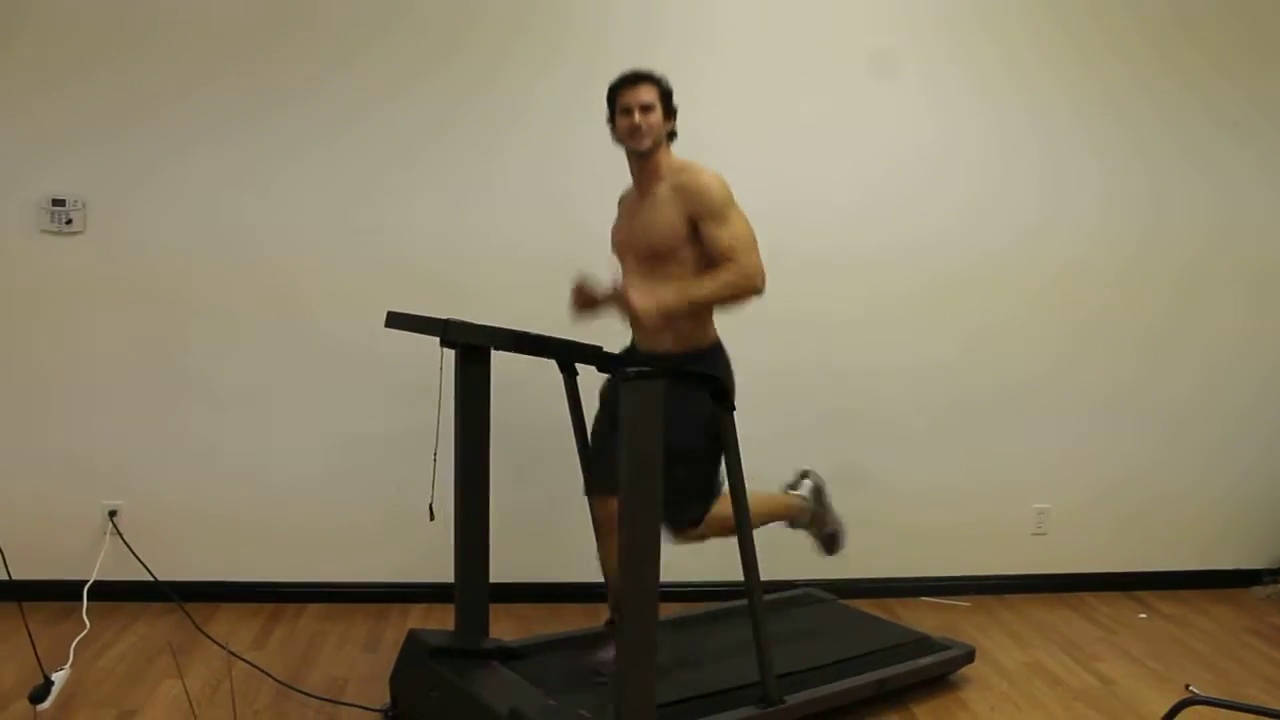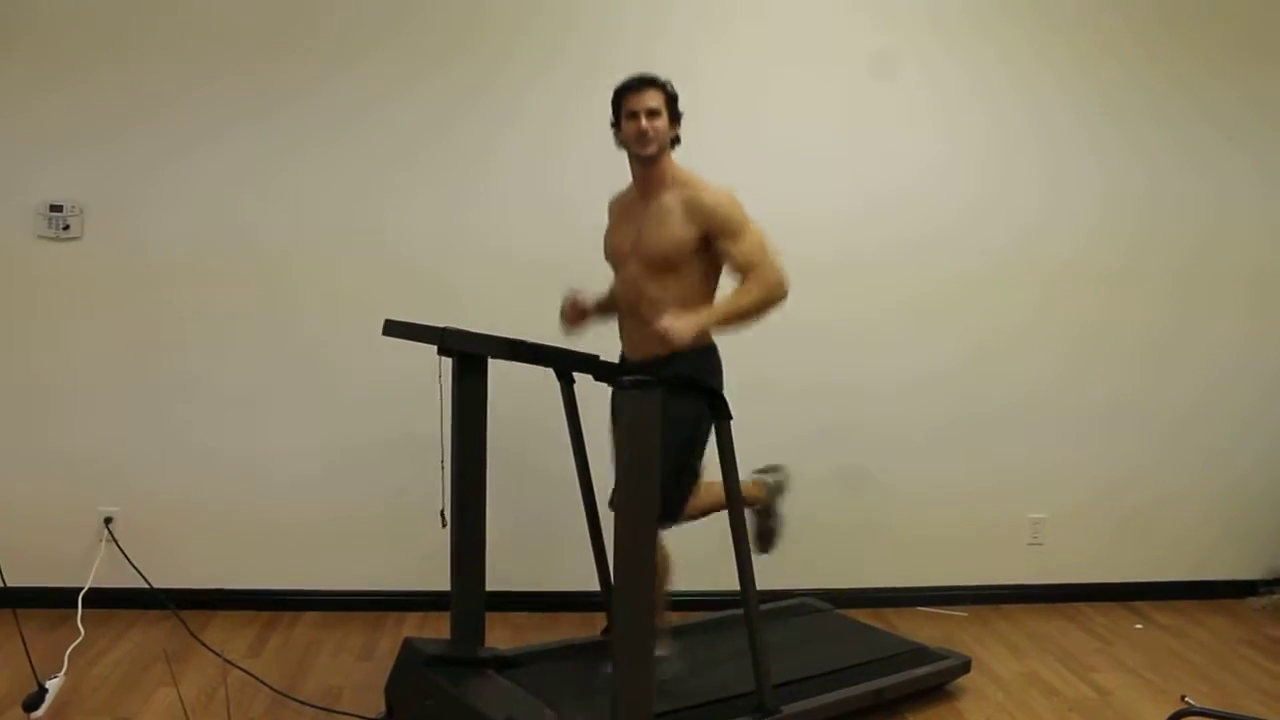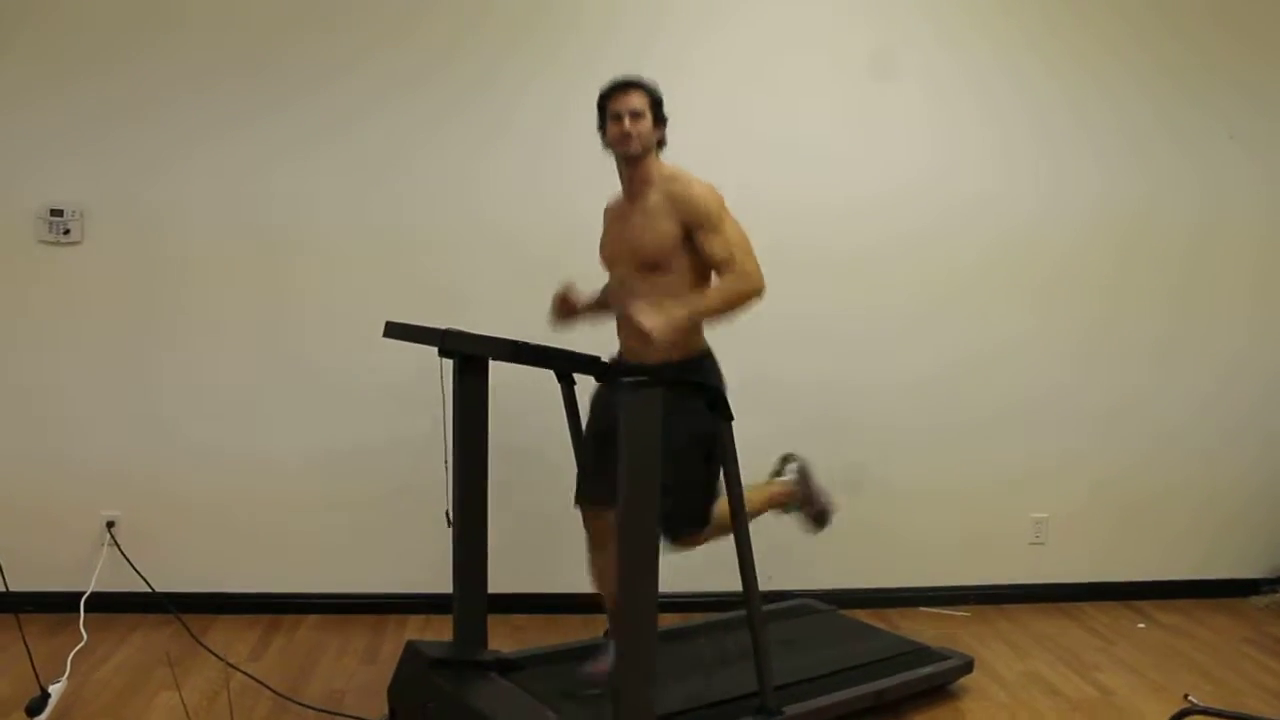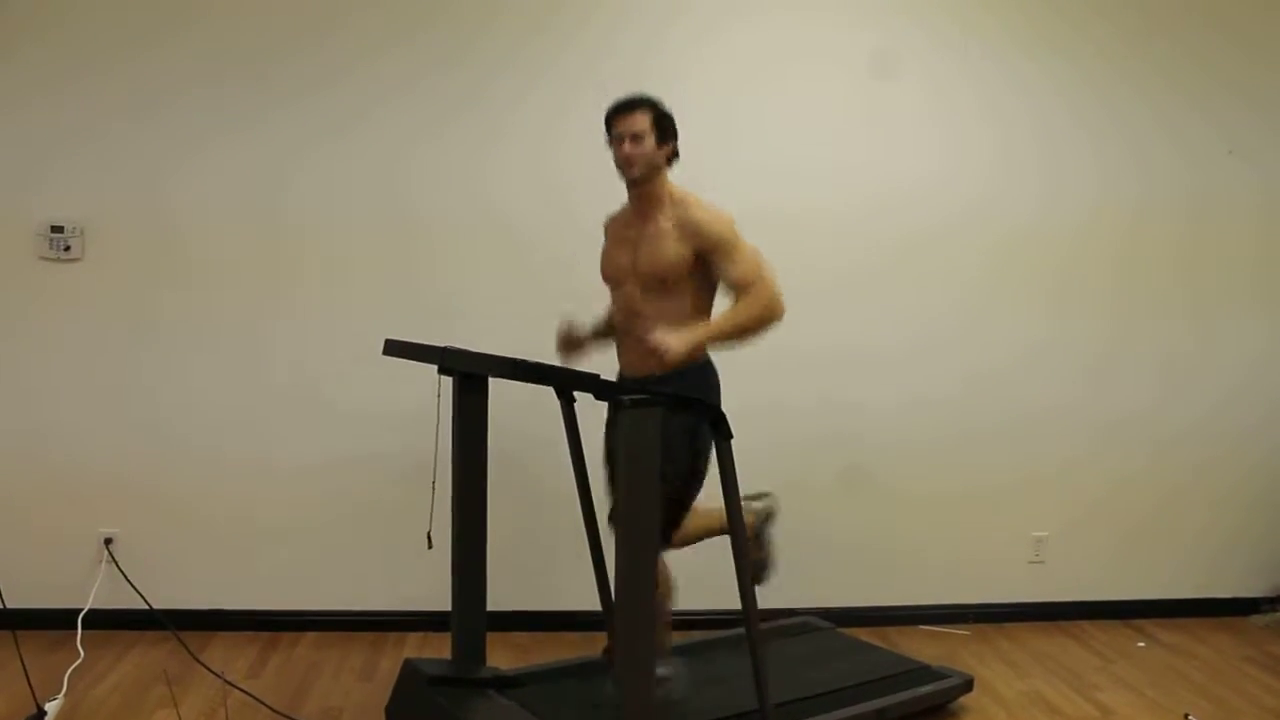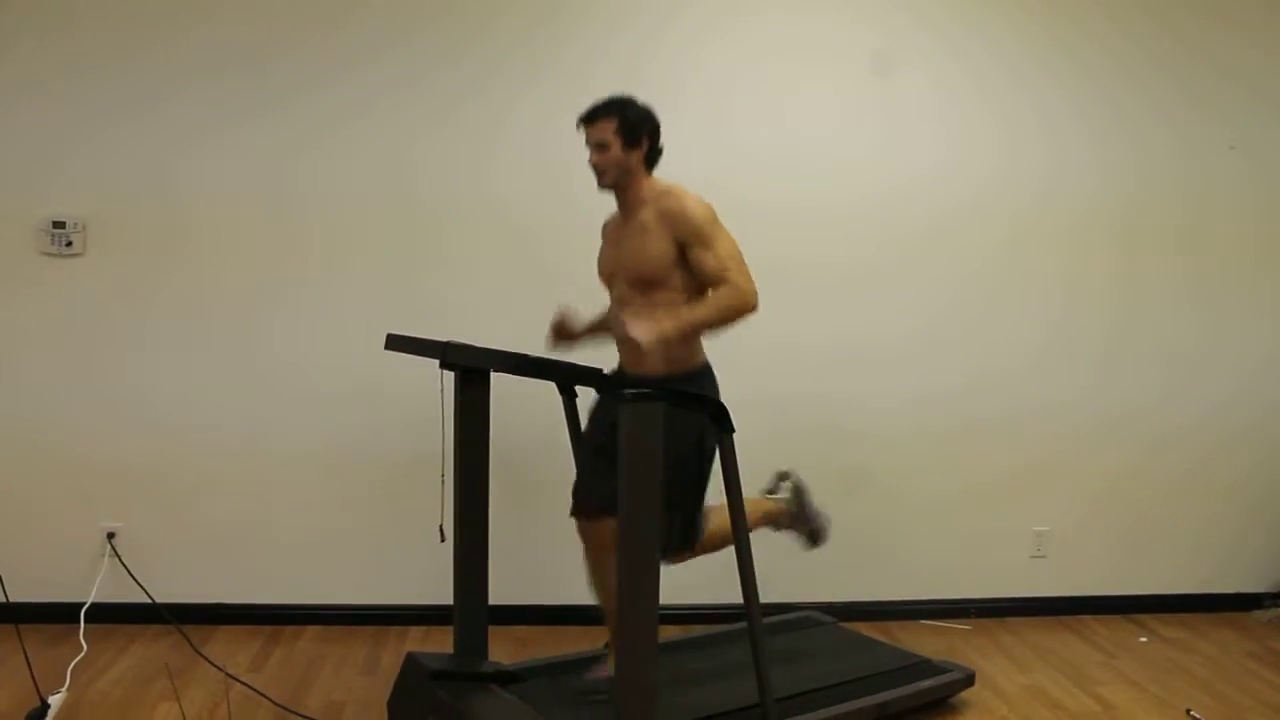
dt=0.4s
person 1, frame 1
left shoulder: (701, 187)
right shoulder: (628, 203)
left elbow: (751, 275)
left wrist: (663, 298)
right wrist: (610, 295)
left hip: (695, 371)
right hip: (637, 365)
left knee: (689, 521)
right knee: (606, 508)
left ankle: (799, 502)
person 1, frame 2
left shoulder: (707, 201)
right shoulder: (619, 207)
left elbow: (772, 282)
left wrist: (698, 321)
right wrist: (593, 307)
left hip: (686, 375)
right hip: (633, 372)
right knee: (669, 499)
left ankle: (652, 643)
right ankle: (757, 488)
person 1, frame 3
left shoulder: (691, 197)
right shoulder: (616, 211)
left elbow: (748, 278)
left wrist: (672, 316)
right wrist: (591, 303)
left hip: (686, 380)
right hip: (626, 377)
left knee: (686, 529)
right knee: (598, 517)
left ankle: (786, 485)
person 1, frame 4
left shoulder: (701, 223)
right shoulder: (615, 226)
left elbow: (767, 303)
left wrist: (692, 337)
right wrist: (590, 335)
left hip: (684, 391)
right hip: (630, 392)
right knee: (664, 523)
left ankle: (660, 656)
right ankle: (747, 517)
person 1, frame 5
left shoulder: (684, 212)
right shoulder: (613, 227)
left elbow: (743, 294)
left wrist: (660, 327)
right wrist: (590, 327)
left hip: (683, 393)
right hip: (625, 390)
left knee: (676, 543)
right knee: (595, 527)
left ankle: (778, 504)
